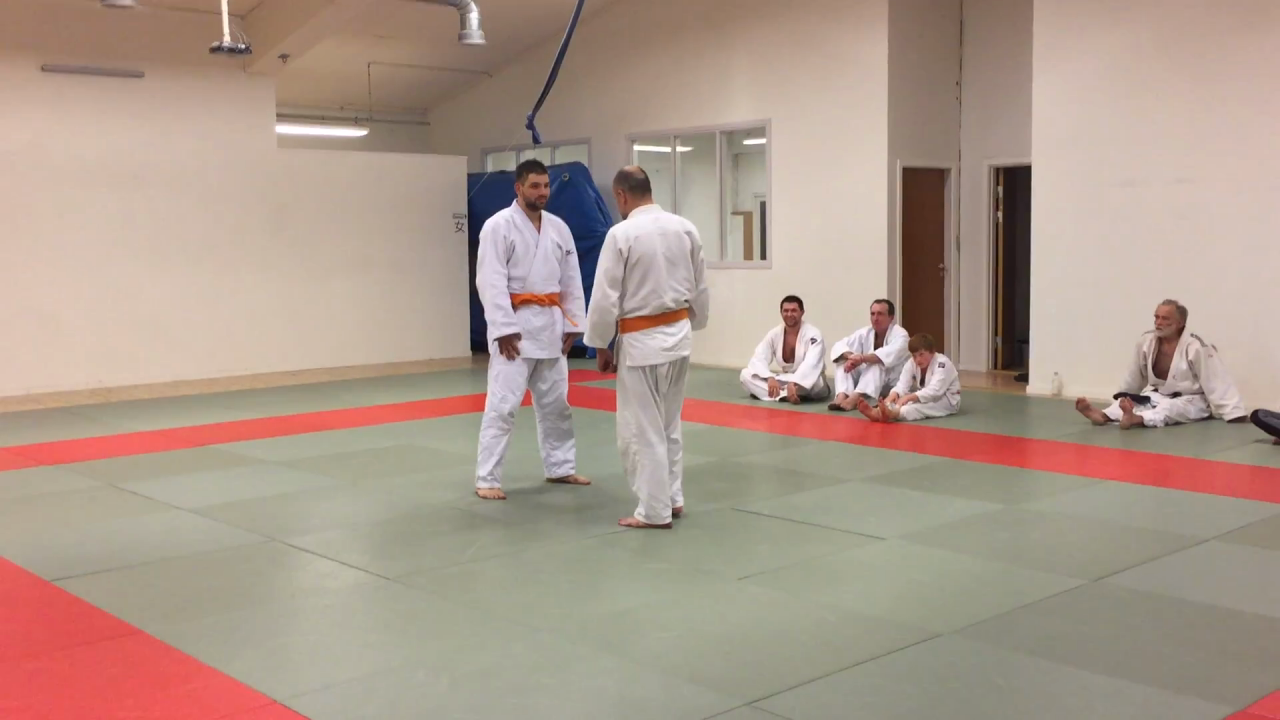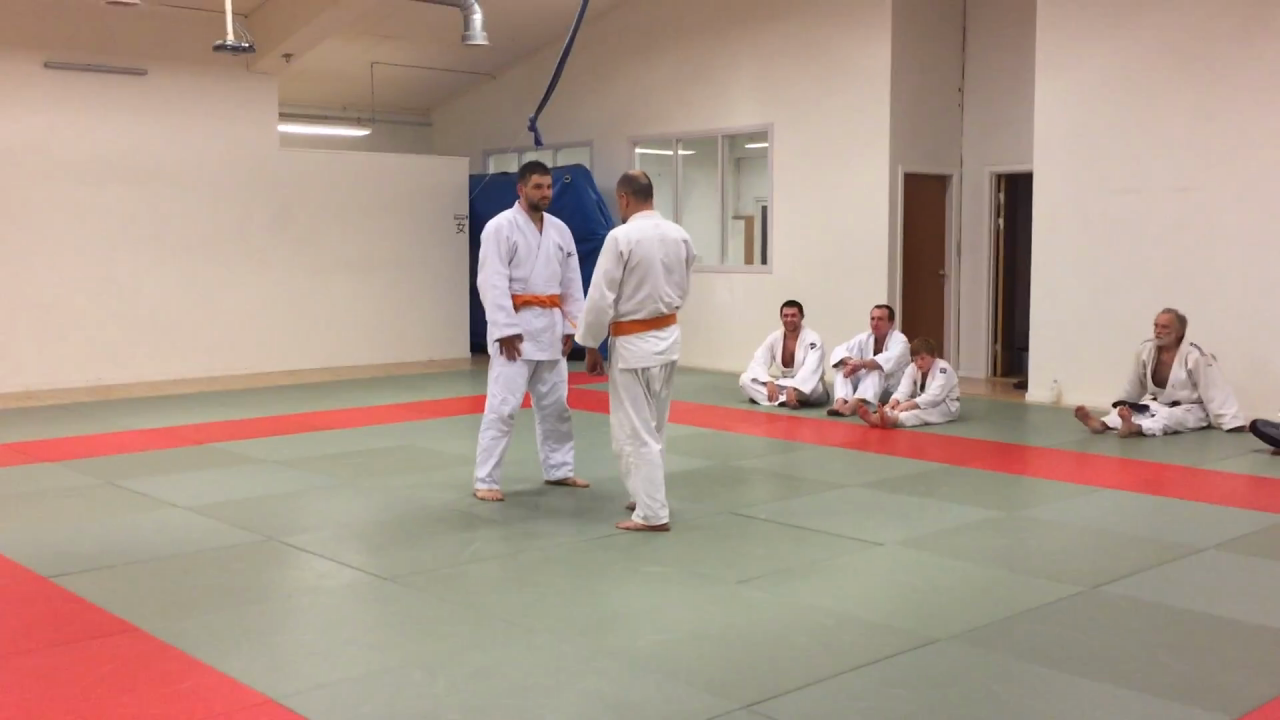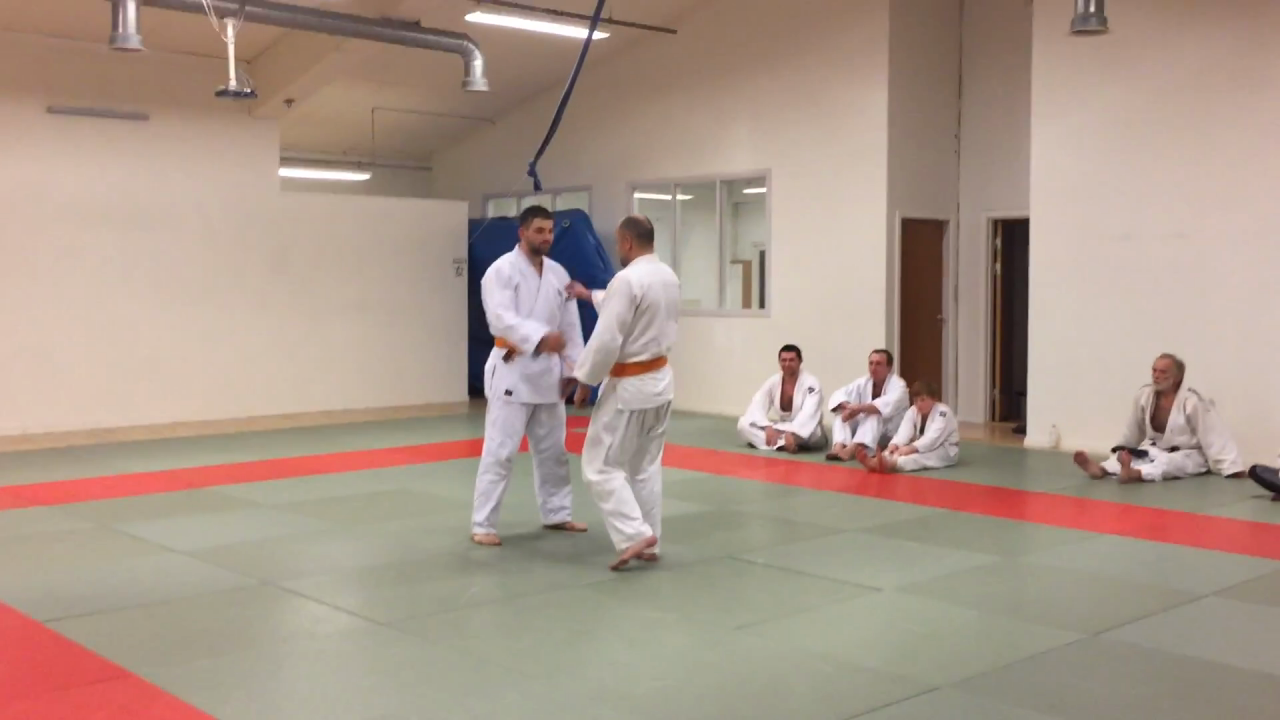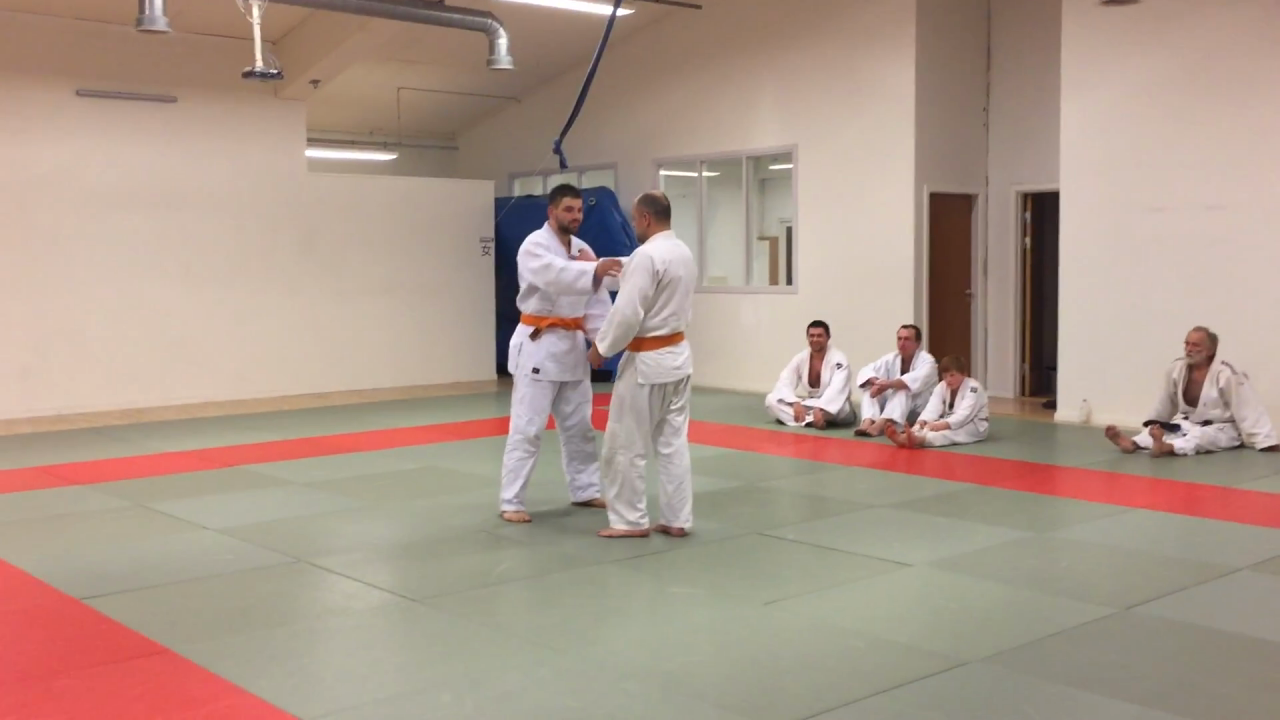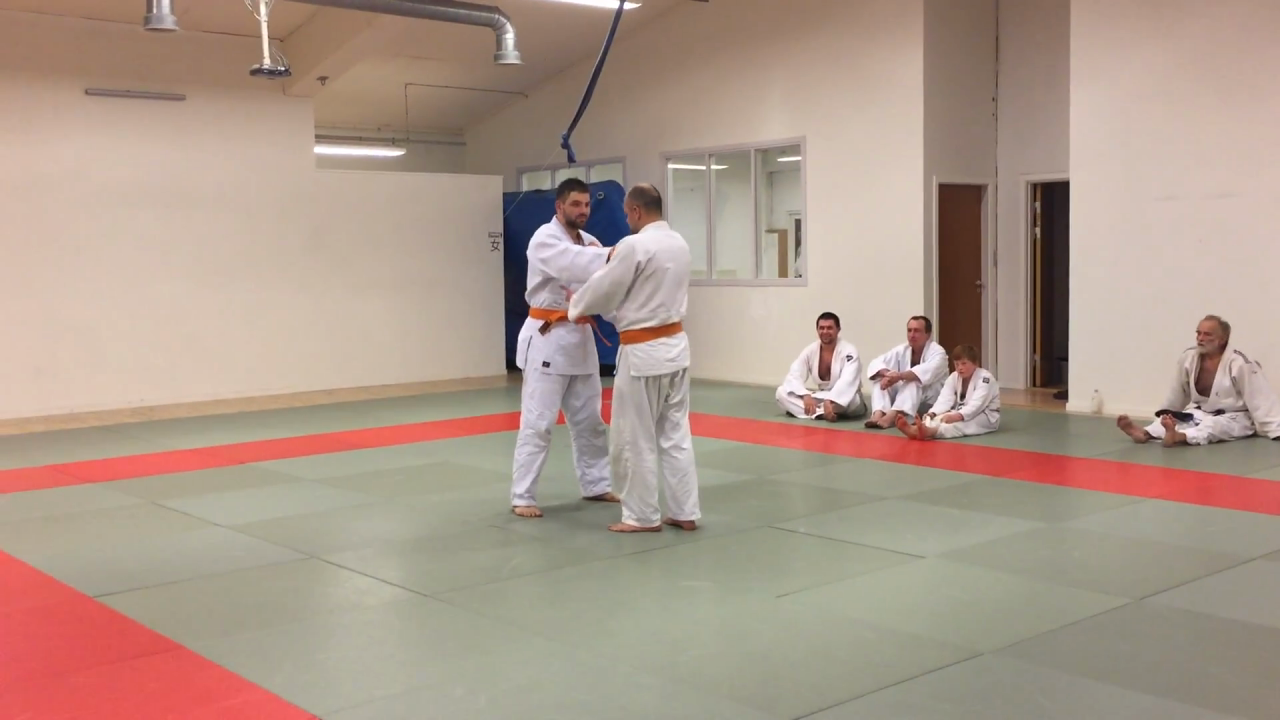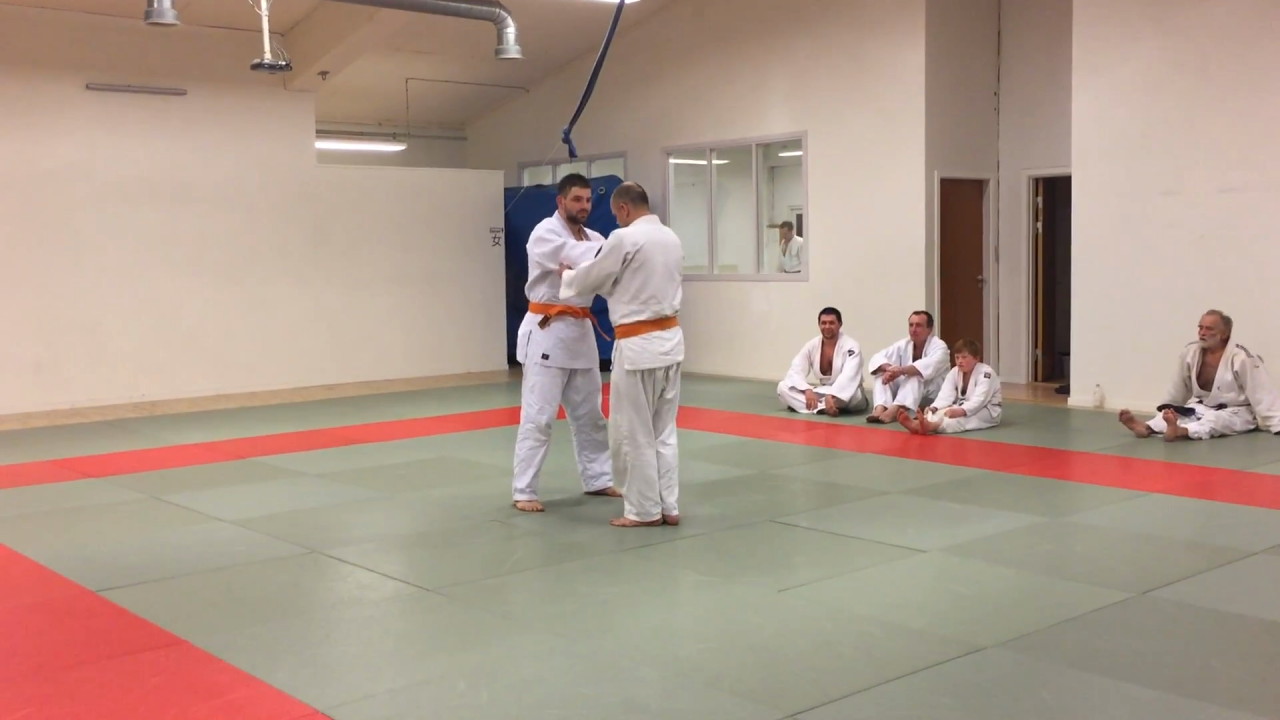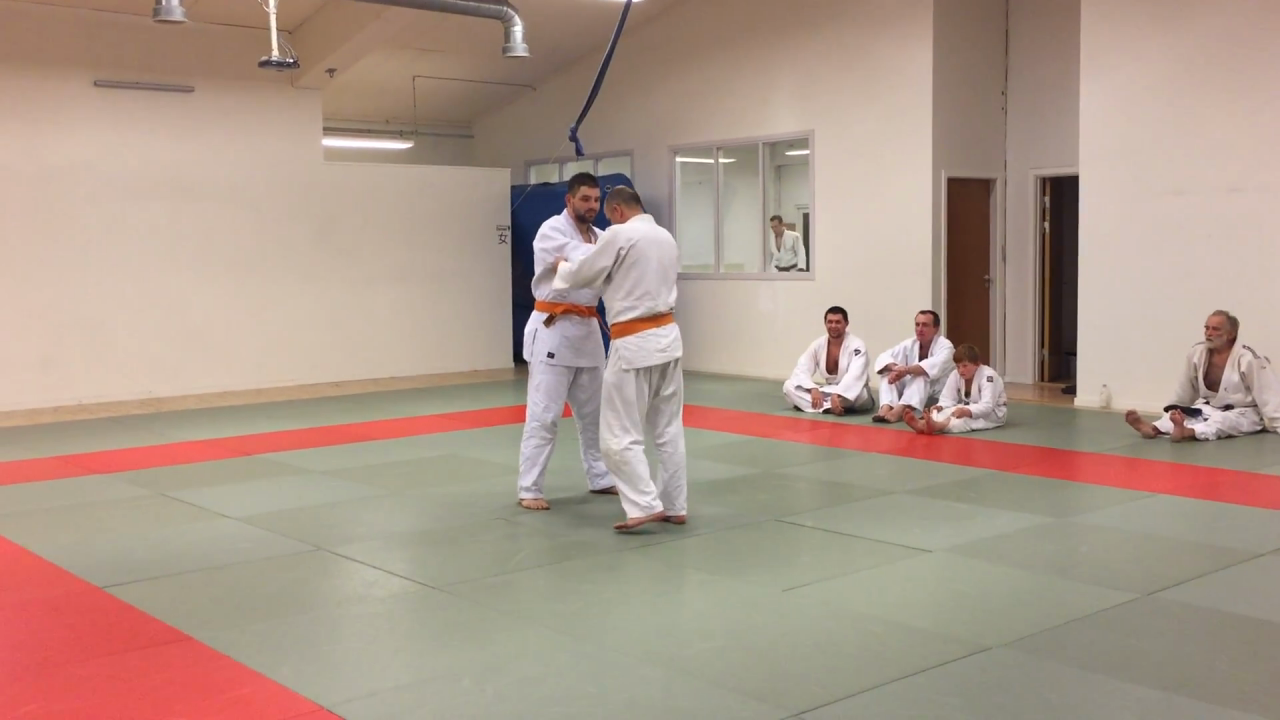
dt=0.3s
person 1, frame 1
left shoulder: (621, 235)
right shoulder: (685, 228)
left elbow: (605, 298)
right elbow: (700, 288)
left wrist: (601, 347)
left hip: (641, 340)
right hip: (678, 334)
left knee: (642, 430)
right knee: (668, 425)
left ankle: (654, 511)
right ankle: (672, 497)
person 1, frame 2
left shoulder: (621, 237)
right shoulder: (680, 235)
left elbow: (601, 299)
left wrist: (590, 346)
left hip: (633, 342)
right hip: (668, 337)
left knee: (636, 432)
right knee: (653, 427)
left ankle: (652, 514)
right ankle: (647, 498)
person 1, frame 3
left shoulder: (628, 279)
right shoulder: (668, 276)
left elbow: (607, 339)
left wrist: (583, 381)
right wrist: (591, 295)
left hip: (629, 384)
right hip: (660, 379)
left knee: (599, 465)
right knee: (646, 466)
left ankle: (636, 534)
right ankle: (647, 542)
person 1, frame 4
left shoulder: (647, 255)
right shoulder: (683, 252)
left elbow: (627, 313)
left wrist: (601, 348)
left hip: (647, 359)
right hip: (677, 354)
left knee: (625, 445)
right knee: (673, 442)
left ankle: (631, 520)
right ankle: (677, 519)
person 1, frame 5
left shoulder: (635, 245)
right shoulder: (679, 243)
left elbow: (603, 290)
left wrist: (575, 301)
left hip: (643, 352)
right hip: (675, 345)
left knee: (635, 439)
right knee: (676, 436)
left ankle: (643, 516)
right ankle: (685, 512)
person 1, frame 6
left shoulder: (625, 238)
right shoulder: (671, 238)
left elbow: (590, 280)
left wrist: (567, 275)
right wrist: (582, 271)
left hip: (638, 345)
right hip: (670, 338)
left knee: (632, 434)
right knee: (664, 432)
left ankle: (644, 510)
right ankle: (668, 507)
person 1, frame 7
left shoulder: (619, 235)
right shoulder: (666, 238)
left elbow: (582, 275)
left wrist: (562, 267)
left hip: (634, 343)
right hip: (668, 335)
left knee: (621, 433)
right knee: (668, 429)
left ankle: (645, 507)
right ankle: (674, 506)
person 2, frame 1
left shoulder: (558, 227)
right shoulder: (499, 226)
left elbow: (571, 280)
right elbow: (491, 282)
left wrist: (573, 324)
right wrist: (503, 328)
left hip: (550, 324)
right hip: (515, 325)
left knee: (555, 403)
right knee: (503, 404)
left ankle: (560, 467)
right ankle: (487, 479)
person 2, frame 2
left shoulder: (559, 229)
right shoulder: (501, 227)
left elbow: (571, 282)
right elbow: (492, 282)
left wrist: (572, 326)
right wrist: (506, 329)
left hip: (550, 326)
right hip: (515, 326)
left knee: (555, 404)
right knee: (502, 406)
left ankle: (559, 470)
right ankle: (485, 480)
person 2, frame 3
left shoulder: (558, 273)
right shoulder: (502, 269)
left elbow: (571, 326)
right elbow: (502, 317)
left wrist: (574, 369)
right wrist: (538, 339)
left hip: (549, 371)
right hip: (513, 368)
left knee: (553, 448)
right knee: (500, 450)
left ankle: (556, 514)
right ankle: (483, 524)
person 2, frame 4
left shoulder: (583, 250)
right shoulder: (534, 245)
left elbow: (596, 301)
right elbow: (555, 276)
right wrist: (594, 271)
left hip: (572, 345)
right hip: (538, 345)
left knee: (579, 425)
right knee: (527, 427)
left ankle: (585, 491)
right ankle: (511, 502)
person 2, frame 5
left shoulder: (589, 243)
right shoulder: (545, 239)
right elbow: (572, 261)
right wrist: (609, 256)
left hip: (580, 338)
right hip: (546, 339)
left knee: (589, 419)
right knee: (538, 422)
left ankle: (596, 486)
right ankle: (522, 496)
person 2, frame 6
left shoulder: (592, 238)
right shoulder: (545, 233)
right elbow: (567, 253)
left hip: (581, 331)
right hip: (547, 332)
left knee: (589, 413)
right knee: (538, 417)
left ankle: (597, 480)
right ankle: (524, 491)
person 2, frame 7
left shoulder: (600, 236)
right shoulder: (552, 230)
right elbow: (570, 255)
left hip: (587, 331)
right hip: (553, 331)
left knee: (594, 412)
right knee: (544, 414)
left ankle: (602, 479)
right ankle: (529, 489)
